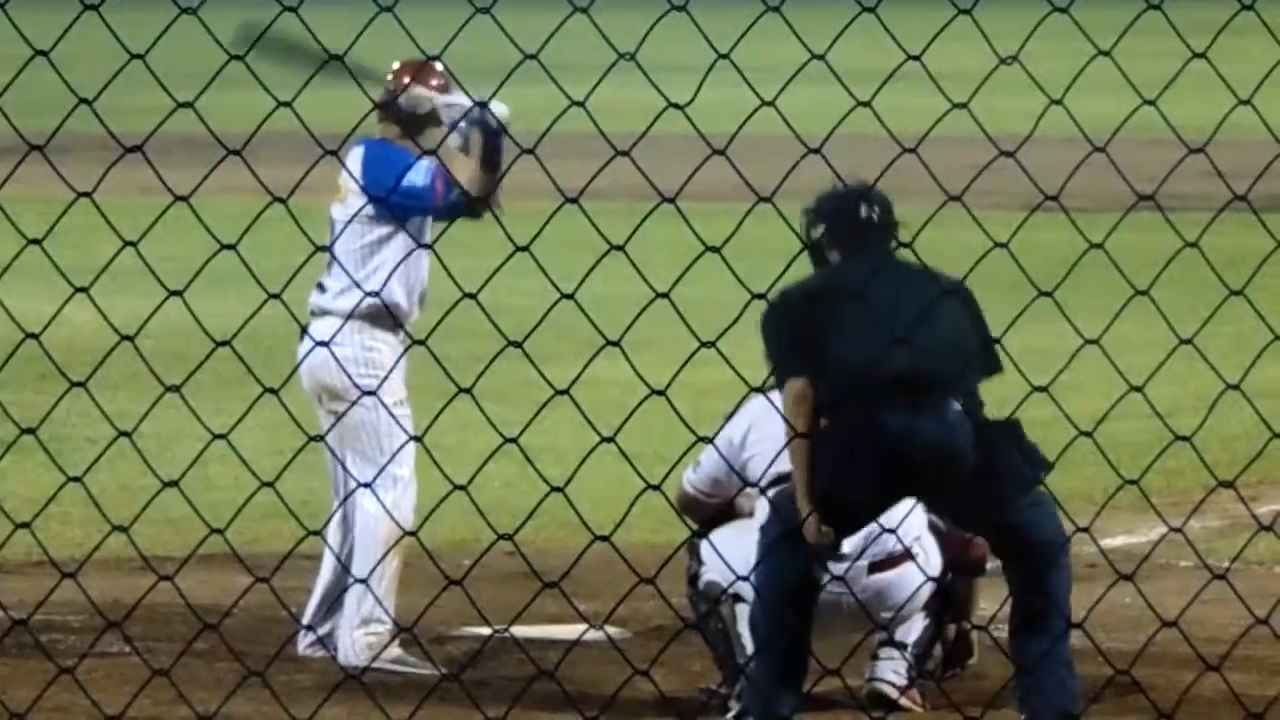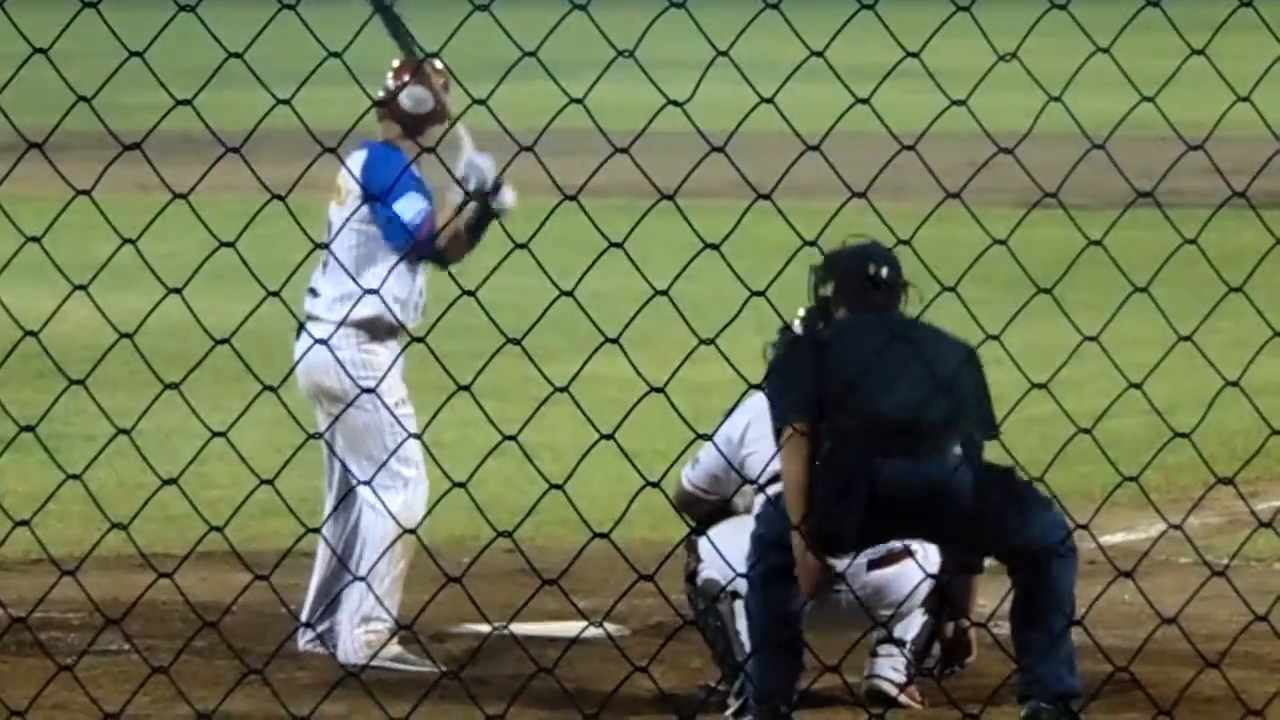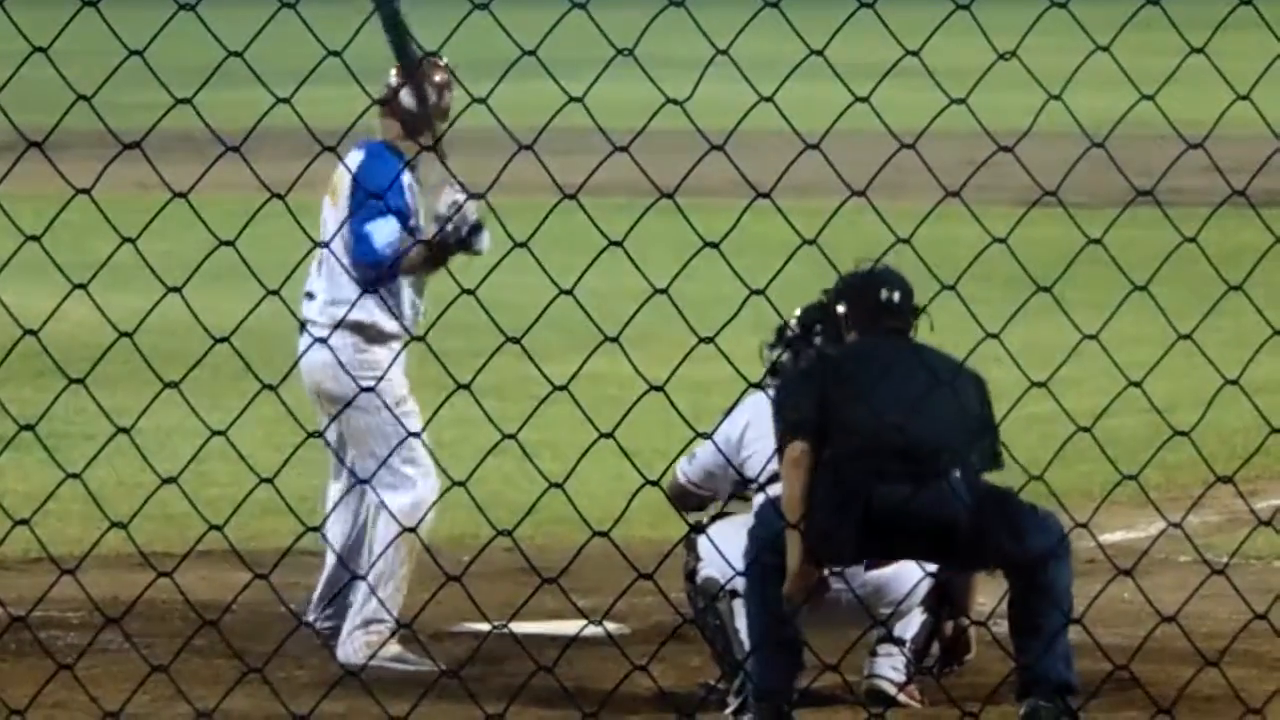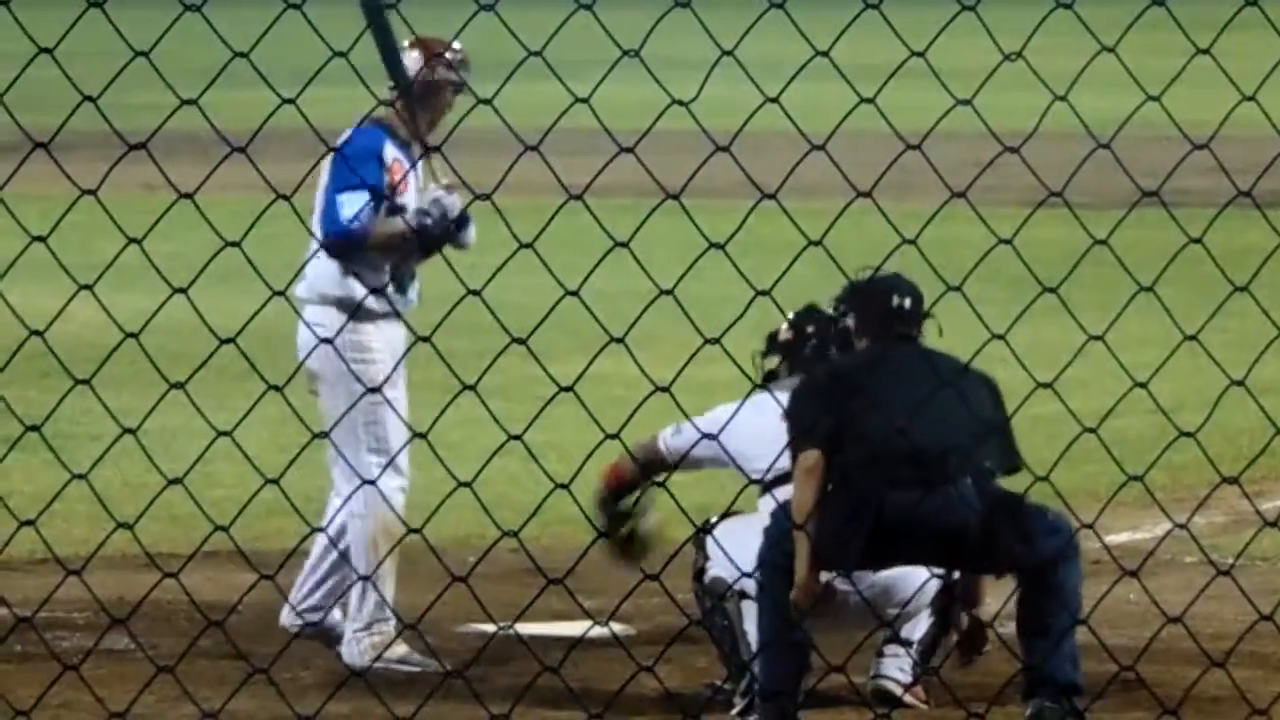
dt=0.2s
person 1, frame 1
left shoulder: (388, 160)
right shoulder: (380, 156)
left elbow: (477, 201)
right elbow: (457, 197)
left wrist: (490, 136)
right wrist: (458, 135)
left hip: (342, 345)
right hip: (358, 346)
left knee: (359, 493)
right knee: (388, 491)
left ankle: (323, 628)
right ankle: (366, 638)
person 1, frame 2
left shoulder: (379, 164)
right shoulder: (386, 164)
left elbow: (444, 249)
right elbow: (434, 246)
left wrist: (486, 202)
right wrist: (477, 193)
left hip: (332, 346)
right hip: (357, 350)
left knee: (354, 492)
right knee: (398, 490)
left ankle: (322, 626)
right ankle: (367, 635)
person 1, frame 3
left shoulder: (372, 162)
right shoulder: (383, 169)
left elbow: (407, 261)
right elbow: (382, 265)
left wrist: (452, 237)
right wrist: (443, 232)
left hip: (331, 345)
right hip: (358, 350)
left knee: (361, 481)
right knee: (409, 486)
left ankle: (334, 611)
right ankle: (368, 636)
person 1, frame 4
left shoulder: (402, 152)
right shoulder: (368, 145)
right elbow: (341, 236)
left wrist: (437, 233)
right wrist: (417, 223)
left hip: (364, 329)
right hip: (353, 331)
left knee: (359, 475)
right knee: (381, 481)
left ankle: (313, 605)
right ankle: (369, 637)
person 2, frame 1
left shoulder: (799, 301)
right shoulder: (946, 288)
left elbow: (800, 394)
left wrist: (807, 501)
left hip: (865, 435)
right hip: (953, 432)
left knee: (787, 543)
right knee: (1039, 550)
person 2, frame 2
left shoulder: (807, 349)
right shoulder: (950, 346)
left elbow: (798, 439)
left wrist: (803, 542)
left hip: (864, 481)
right hip: (951, 476)
left knee: (773, 535)
right knee: (1047, 545)
person 2, frame 3
left shoulder: (817, 370)
right shoulder: (960, 375)
left elbow: (798, 455)
left wrist: (798, 555)
left hip: (862, 508)
right hip: (949, 507)
left knee: (770, 534)
right knee: (1044, 543)
person 2, frame 4
left shoulder: (829, 379)
right shoulder: (973, 380)
left elbow: (810, 465)
left wrist: (804, 567)
left hip: (873, 520)
right hip: (962, 517)
left knee: (784, 537)
right knee: (1054, 544)
person 3, frame 1
left shoulder: (763, 406)
left elbow: (693, 501)
left wrist: (745, 513)
right wrist: (960, 624)
right hip: (896, 580)
left knee: (710, 553)
right ankle: (895, 671)
person 3, frame 2
left shoulder: (761, 405)
left elbow: (689, 499)
left wrist: (741, 507)
right hip: (892, 580)
left knee: (708, 549)
right knee: (932, 546)
right ankle: (892, 671)
person 3, frame 3
left shoulder: (757, 406)
left elbow: (682, 493)
left wrist: (739, 488)
right hip: (890, 578)
left knee: (707, 548)
left ankle: (751, 676)
right ankle: (893, 667)
person 3, frame 4
left shoulder: (753, 409)
left elbow: (644, 458)
left wrist: (611, 508)
right hip: (892, 581)
left knee: (715, 545)
left ankle: (757, 679)
right ankle: (897, 671)
